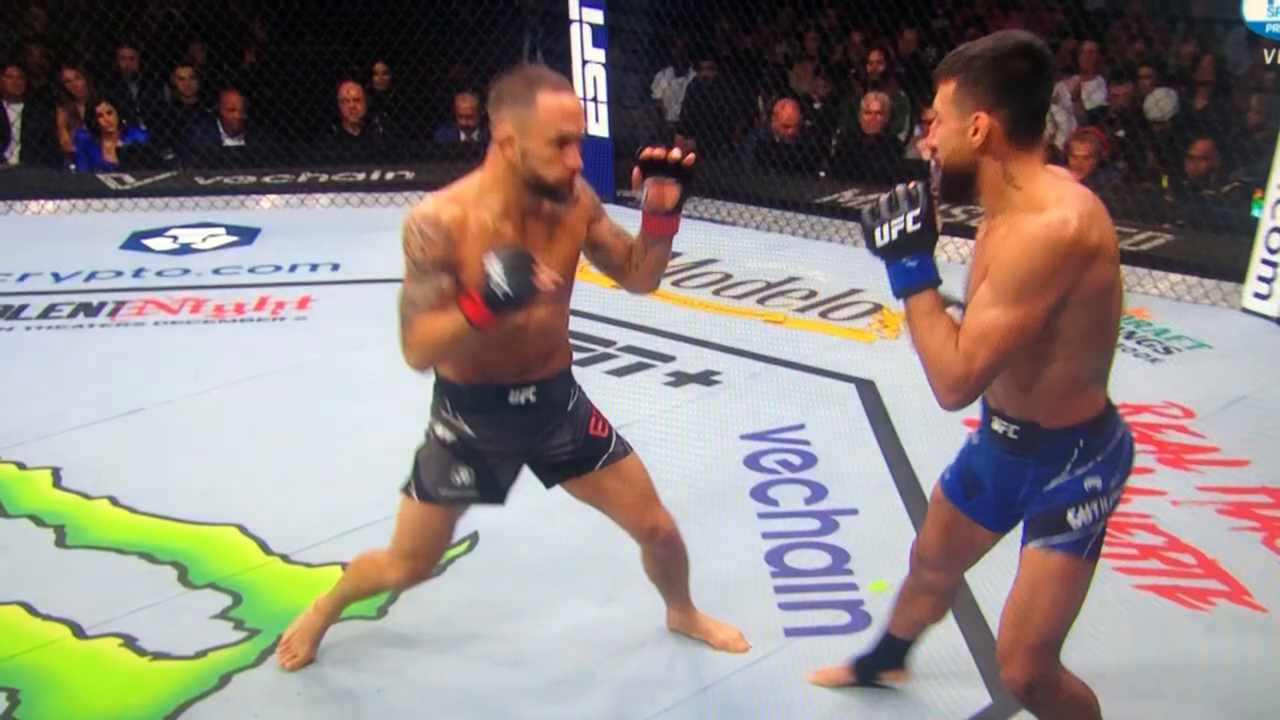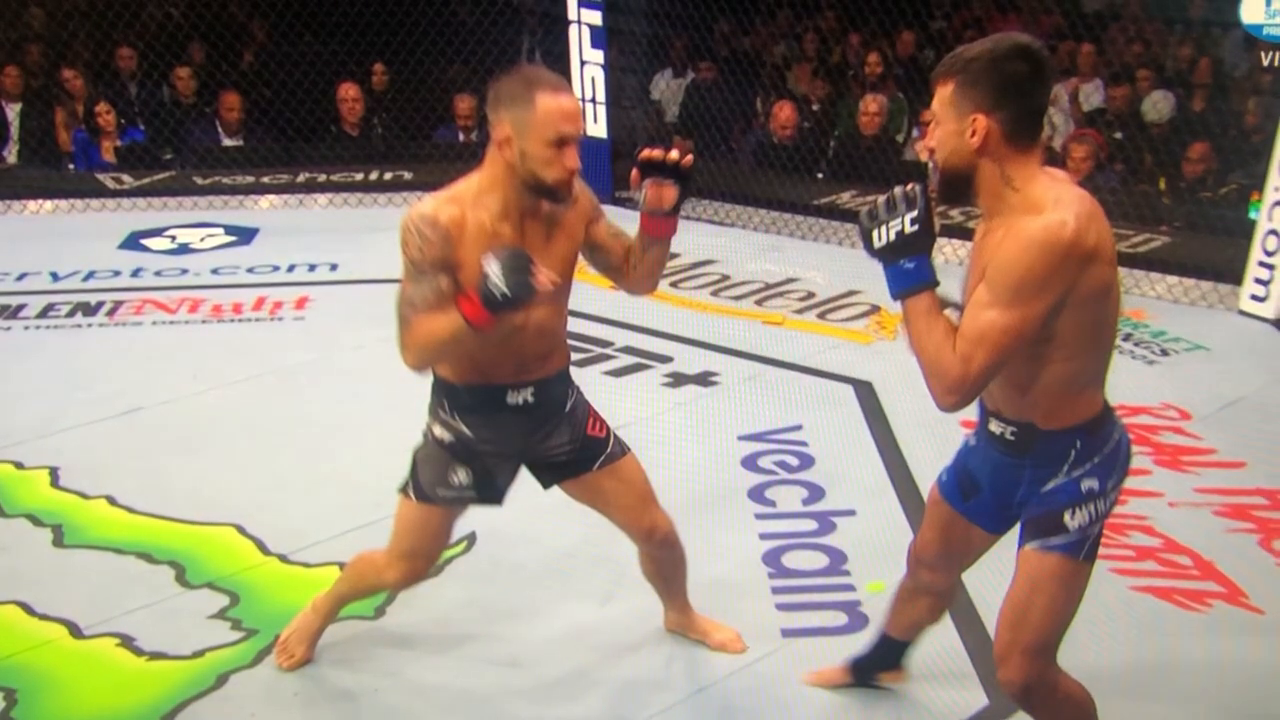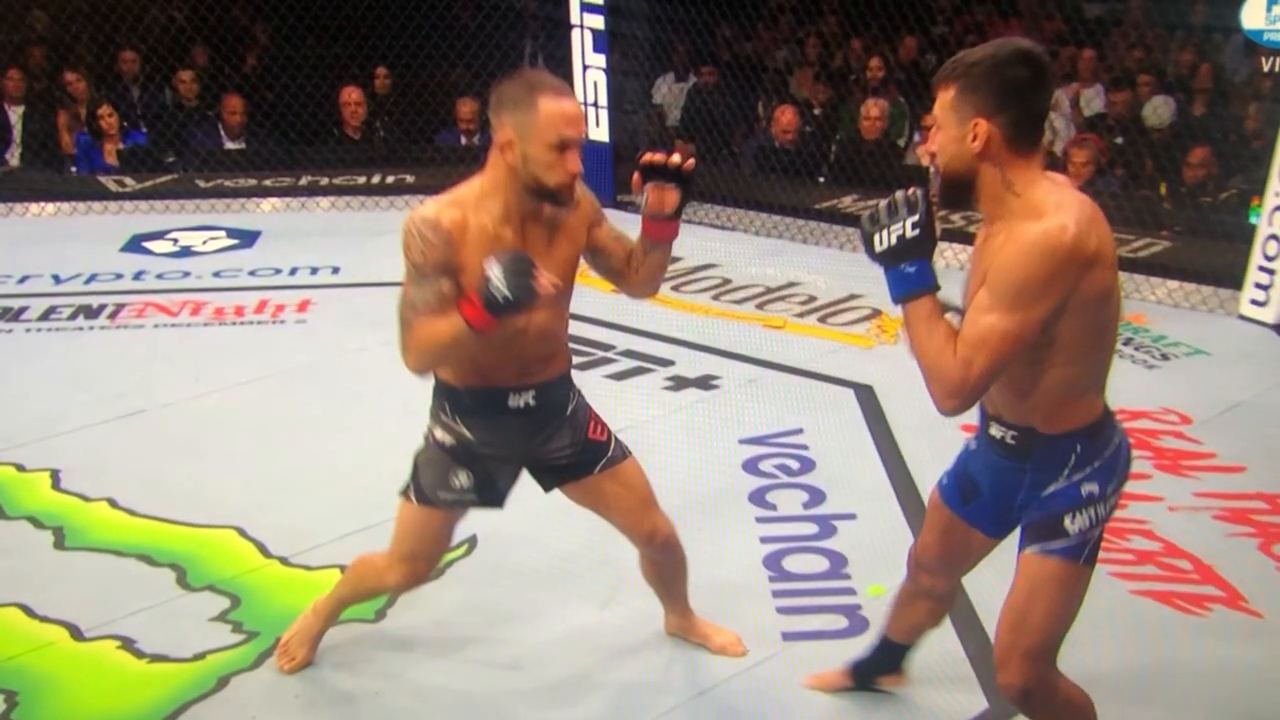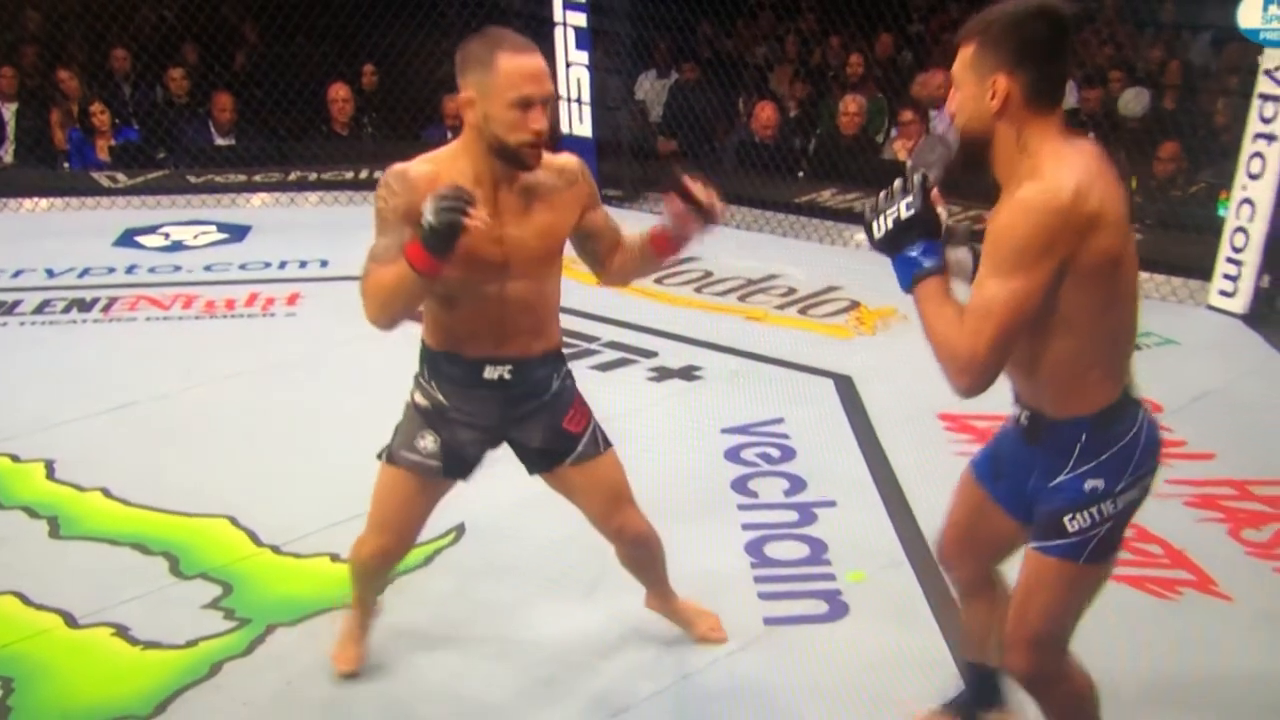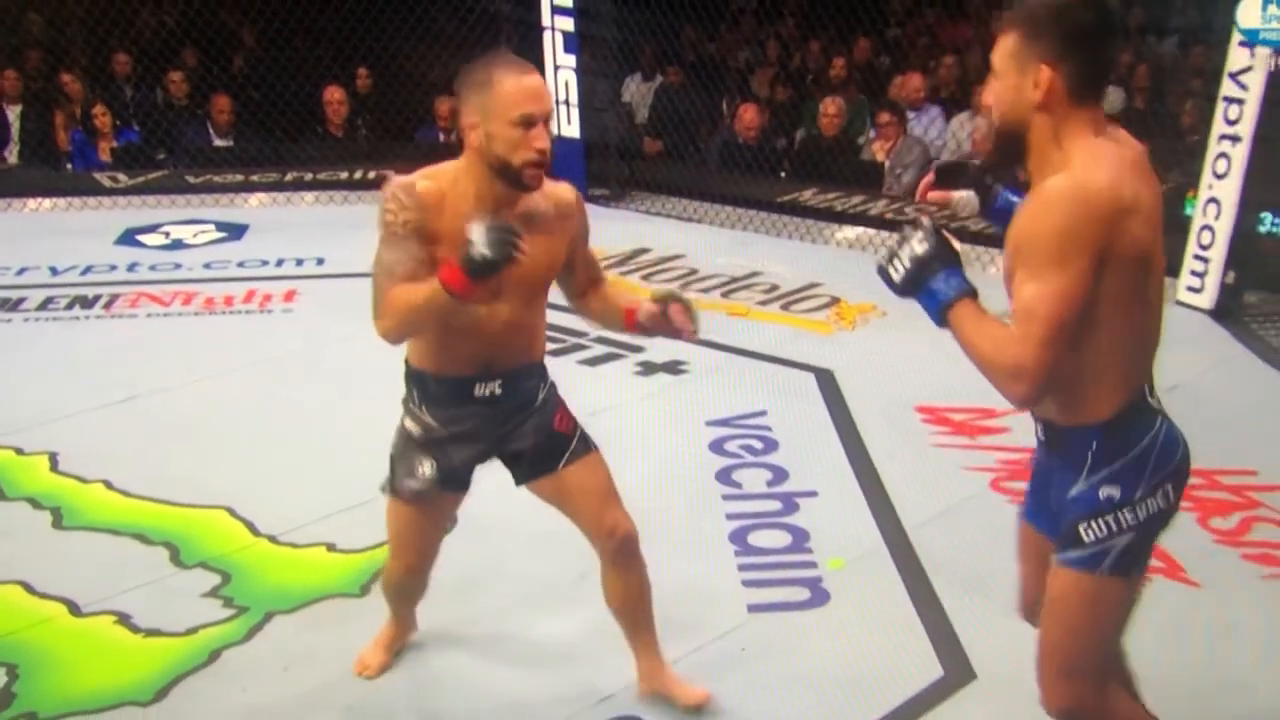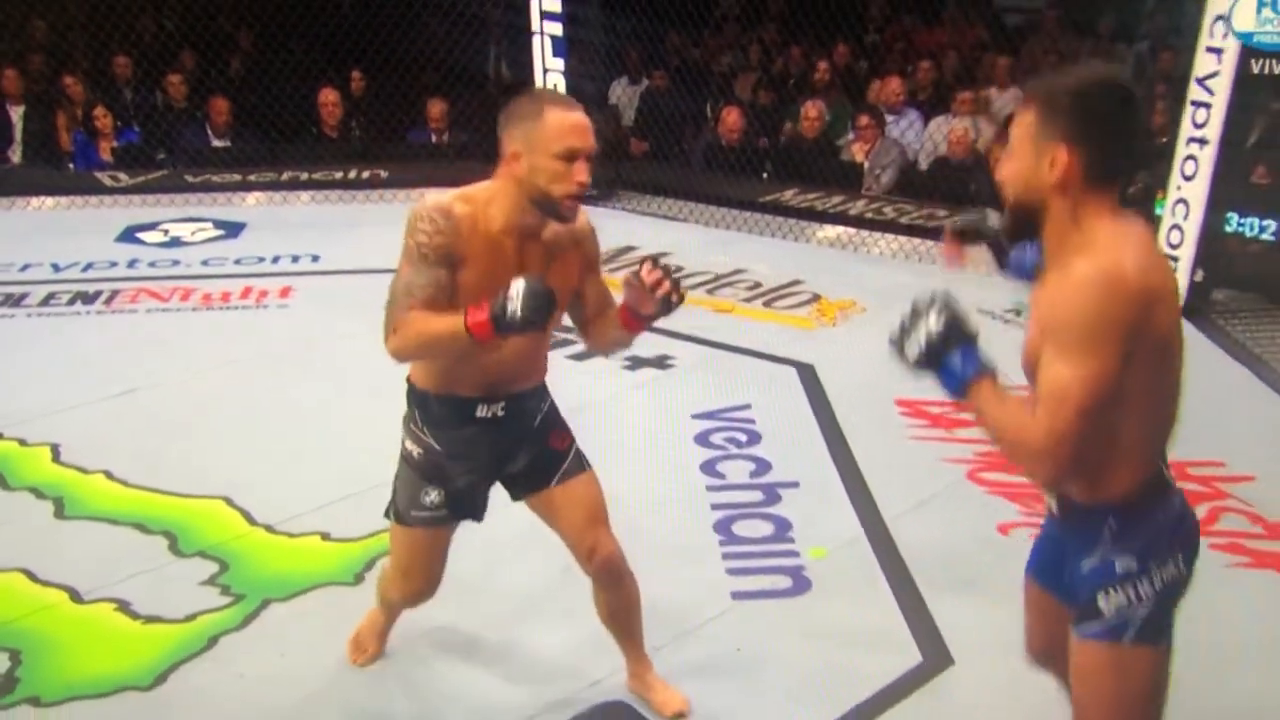
dt=0.4s
person 1, frame 1
left shoulder: (1052, 225)
right shoulder: (1019, 198)
left elbow: (955, 380)
left wrist: (909, 265)
left hip: (1071, 460)
right hip: (1002, 437)
right knee: (932, 560)
right ankle: (885, 658)
person 1, frame 2
left shoulder: (1049, 227)
right shoulder: (1015, 201)
left elbow: (952, 383)
left wrist: (908, 268)
left hip: (1069, 461)
right hip: (1000, 438)
right knee: (929, 562)
right ankle: (882, 659)
person 1, frame 3
left shoulder: (1050, 233)
right shoulder: (1018, 207)
left elbow: (953, 388)
left wrist: (908, 272)
left hip: (1069, 465)
right hip: (1002, 443)
right knee: (929, 565)
right ankle: (882, 661)
person 1, frame 4
left shoulder: (1046, 198)
right shoulder: (1071, 161)
left elbow: (970, 368)
left wrist: (916, 257)
right wrist: (970, 261)
left hip: (1092, 453)
right hip: (1042, 430)
left knee: (1031, 656)
right knee: (960, 555)
person 1, frame 5
left shoulder: (1074, 190)
right shoulder: (1114, 155)
left elbow: (1023, 375)
left wrist: (941, 286)
left hip: (1110, 464)
right hip: (1080, 445)
right knee: (1050, 614)
person 1, frame 6
left shoulder: (1101, 272)
right shoulder: (1108, 237)
left elbow: (1046, 455)
left wrist: (960, 367)
left hip: (1126, 540)
right hip: (1081, 517)
right knee: (1052, 650)
person 2, frame 1
left shoulder: (575, 200)
right shoulder: (438, 222)
left elbow: (639, 277)
right elbow: (417, 350)
left wrist: (662, 212)
right wrist: (485, 302)
left hip: (557, 400)
right hip: (470, 414)
left knee: (657, 529)
right knee: (406, 566)
left ankle: (683, 612)
right ankle: (323, 609)
person 2, frame 2
left shoulder: (573, 201)
right shoulder: (437, 222)
left elbow: (637, 278)
right elbow: (416, 351)
left wrist: (659, 213)
right wrist: (484, 303)
left hip: (554, 401)
right hip: (468, 414)
left knee: (655, 530)
right knee: (404, 567)
left ankle: (681, 614)
right ankle: (320, 609)
person 2, frame 3
left shoulder: (575, 205)
right shoulder: (439, 227)
left elbow: (638, 282)
right elbow: (417, 355)
left wrist: (661, 218)
right wrist: (485, 305)
left hip: (555, 404)
right hip: (470, 417)
left knee: (657, 533)
right knee: (405, 568)
left ankle: (681, 616)
right ankle: (320, 614)
person 2, frame 4
left shoulder: (567, 177)
right shoulder: (413, 184)
left elbow: (614, 262)
right elbow: (380, 311)
left wrist: (674, 231)
right wrist: (426, 247)
left hip: (541, 382)
right hip: (450, 385)
left knee: (628, 528)
right knee: (381, 544)
left ankle: (665, 598)
right ankle: (359, 617)
person 2, frame 5
left shoulder: (560, 206)
right shoulder: (414, 199)
left elbow: (590, 294)
right elbow: (390, 322)
left wrist: (644, 316)
right wrist: (464, 273)
left hip: (527, 394)
right hip: (440, 404)
left knee: (617, 535)
right knee: (407, 564)
left ankle: (652, 669)
right ankle: (399, 627)
person 2, frame 6
left shoulder: (576, 235)
right shoulder: (445, 220)
left elbow: (601, 337)
right elbow: (401, 338)
left wrist: (637, 311)
right wrist: (491, 320)
left hip: (529, 414)
right hip: (444, 424)
left knee: (604, 558)
right knee: (410, 586)
right ankle: (382, 613)
